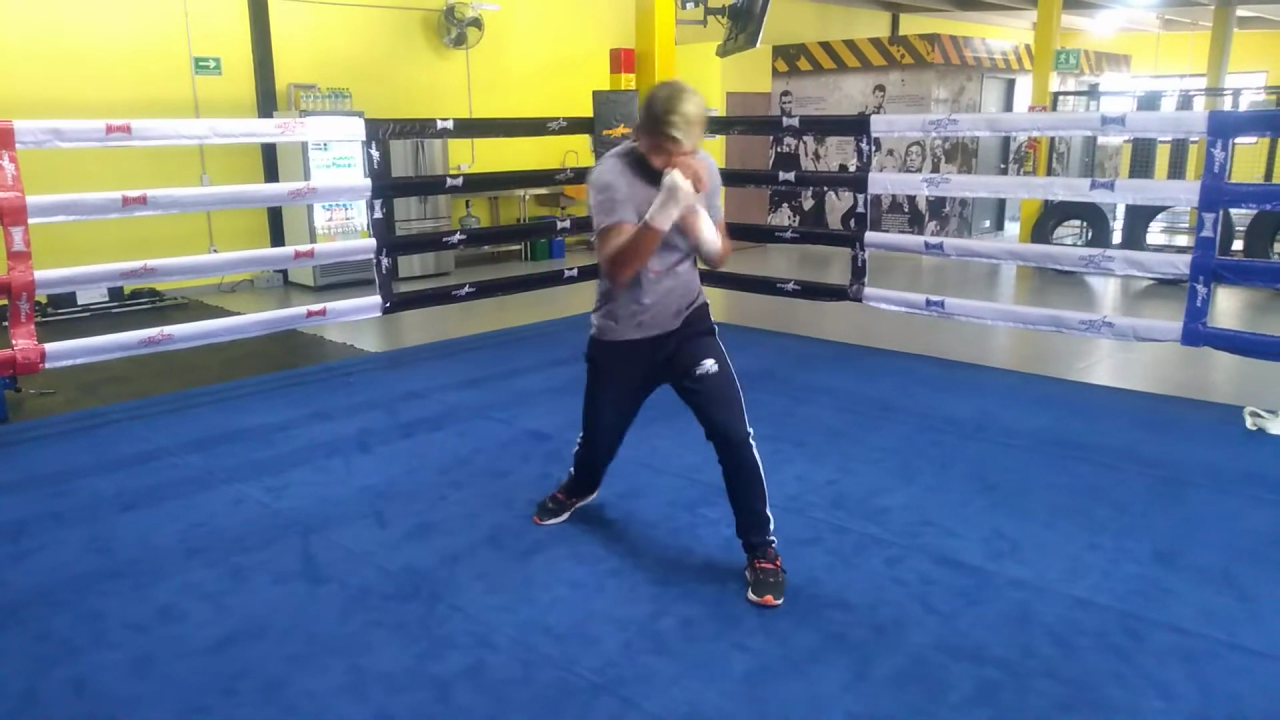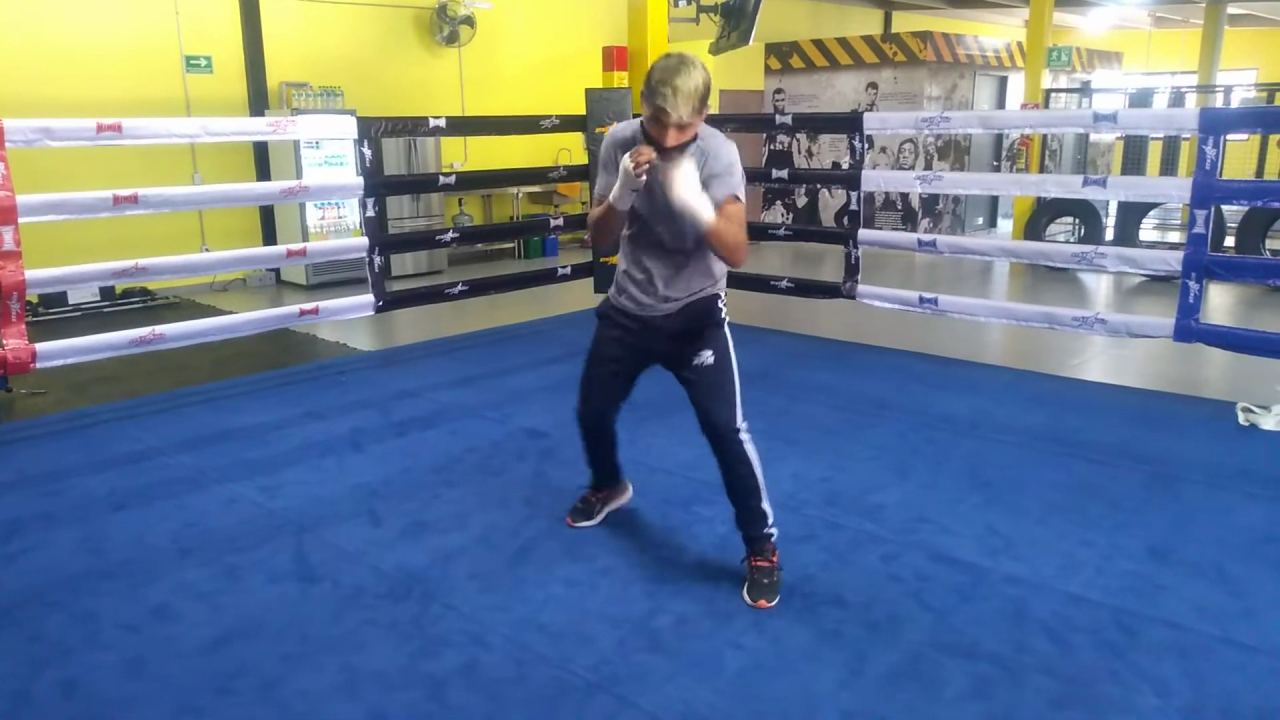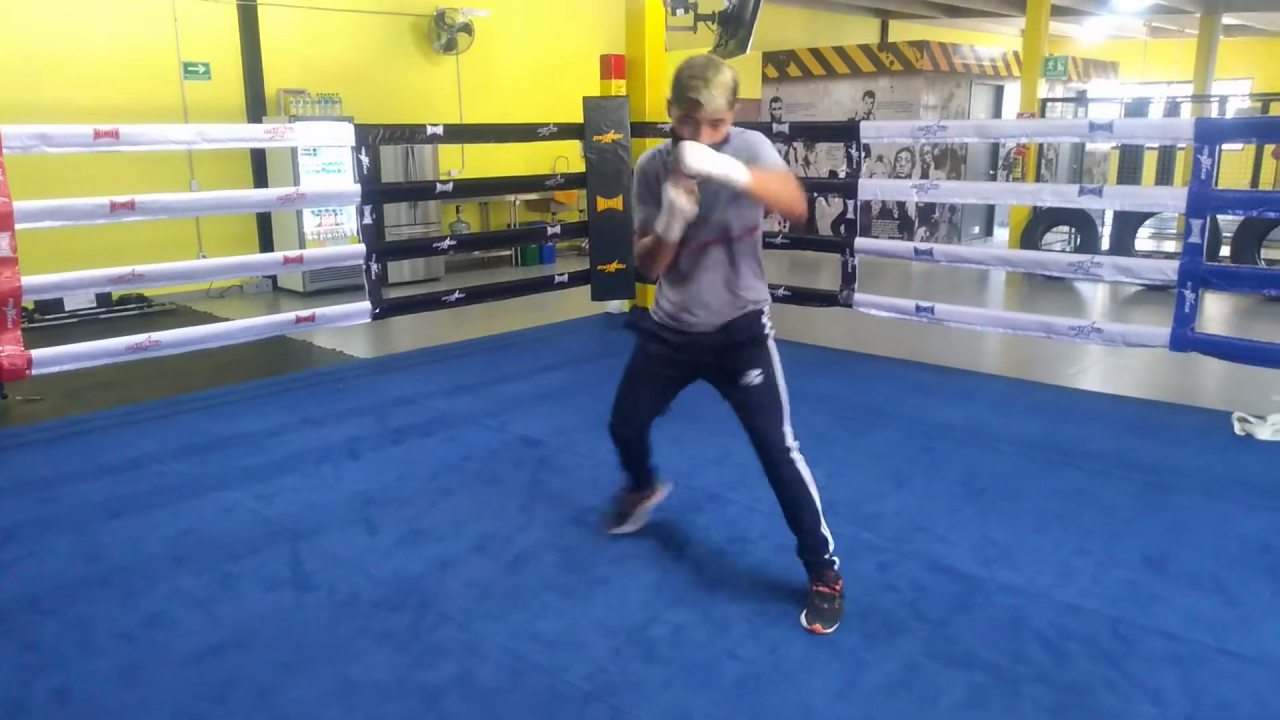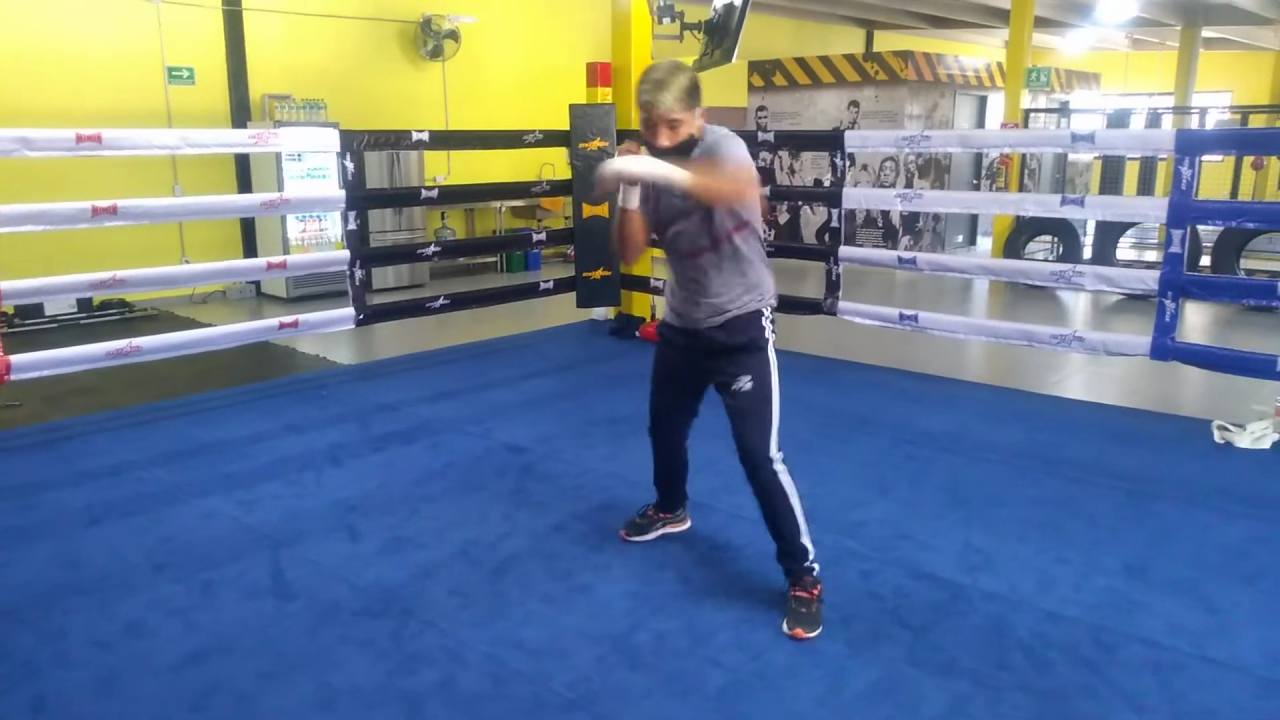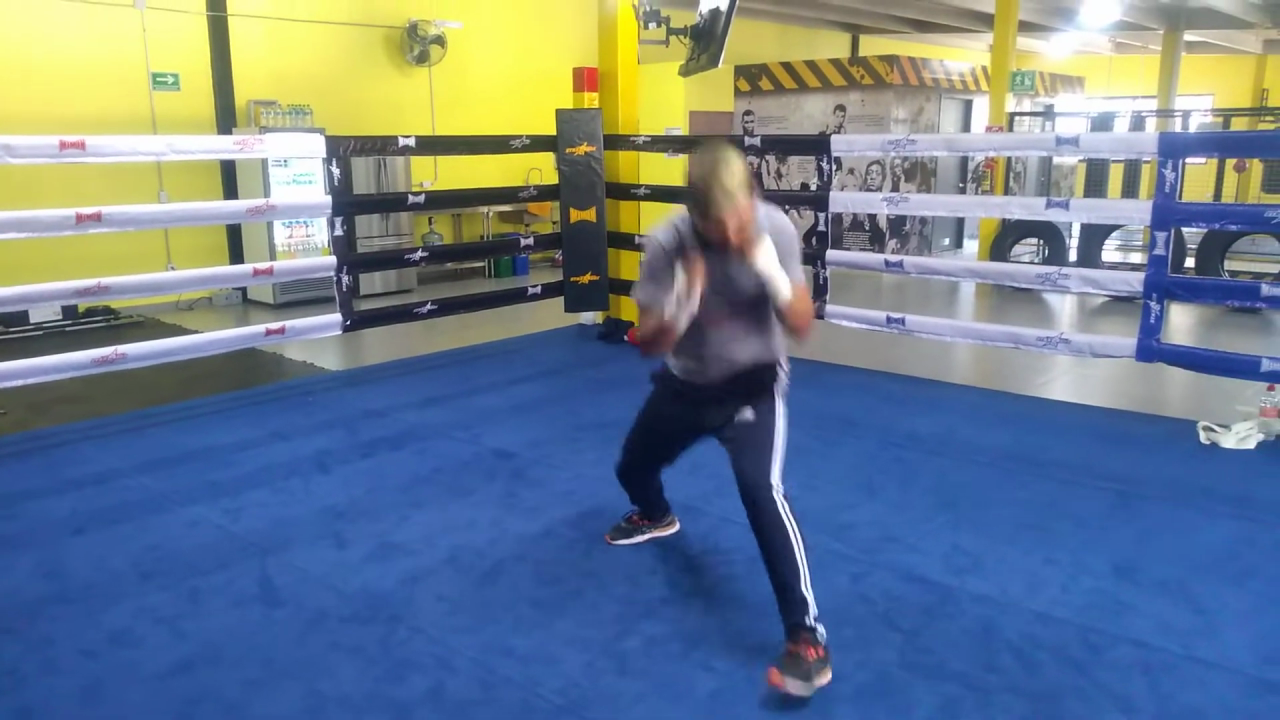
dt=0.3s
person 1, frame 1
left shoulder: (703, 169)
right shoulder: (611, 175)
left elbow: (720, 254)
right elbow: (614, 269)
left wrist: (710, 239)
right wrist: (663, 213)
left hip: (687, 326)
right hip: (620, 337)
left knee: (733, 434)
right knee: (599, 439)
left ankle: (761, 549)
right ankle: (580, 487)
person 1, frame 2
left shoulder: (718, 153)
right shoulder: (619, 141)
left elbow: (735, 251)
right elbow: (599, 237)
left wrist: (696, 202)
right wrist: (624, 187)
left hip: (695, 311)
right hip: (629, 309)
left knee: (725, 426)
right knee: (593, 411)
left ankle: (761, 547)
right ankle: (609, 485)
person 1, frame 3
left shoulder: (751, 146)
right shoulder: (655, 165)
left elbow: (794, 206)
right elbow: (649, 265)
left wrist: (723, 167)
right wrist: (675, 216)
left hip: (741, 326)
right hip: (671, 327)
left knee: (776, 447)
right knee: (625, 423)
left ankle: (824, 572)
right ankle: (642, 486)
person 1, frame 4
left shoulder: (722, 143)
right shoulder: (644, 164)
left elbow: (741, 190)
right elbow: (629, 254)
left wrist: (666, 173)
right wrist: (631, 190)
left hip: (743, 323)
right hip: (684, 325)
left knee: (759, 453)
right knee: (665, 429)
left ankle: (804, 577)
right ankle: (671, 508)
person 1, frame 5
left shoulder: (775, 227)
right shoulder: (666, 240)
left elbow: (801, 325)
right elbow: (647, 342)
left wrist: (773, 275)
right wrist: (672, 315)
left hip: (756, 377)
right hip: (686, 380)
left knee: (759, 484)
right knee: (633, 464)
left ankle: (807, 638)
right ankle: (654, 514)
